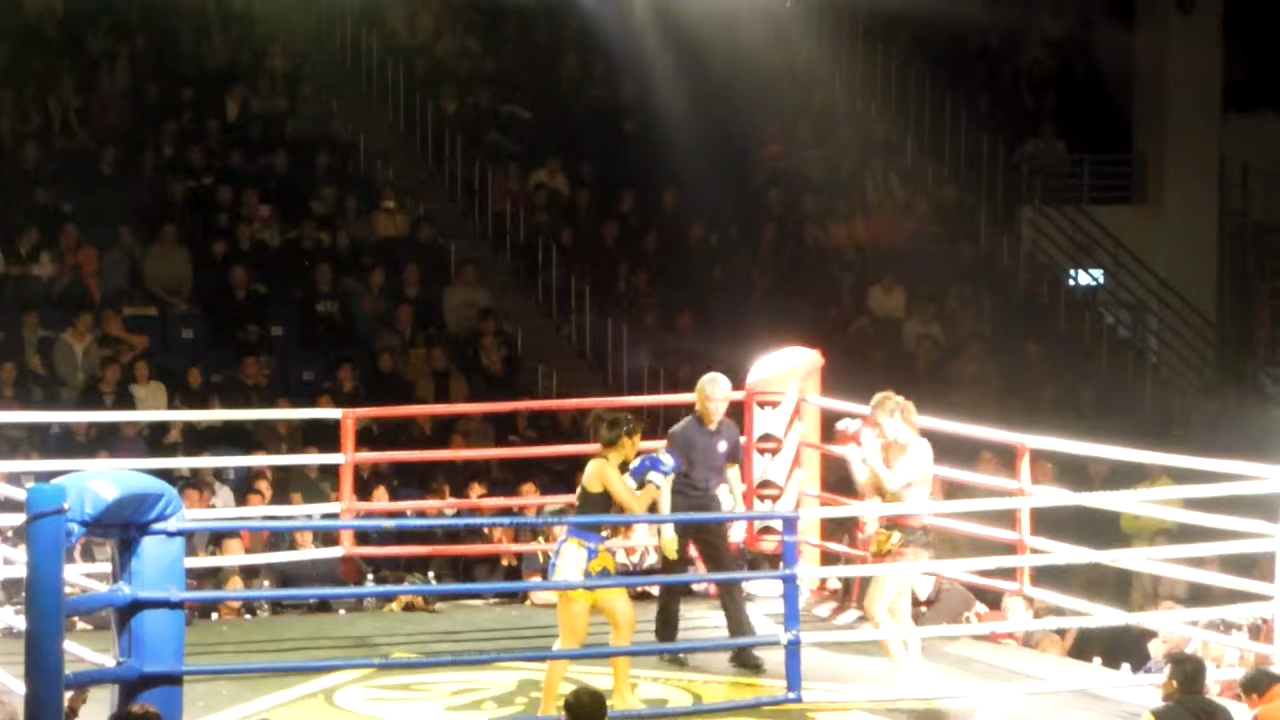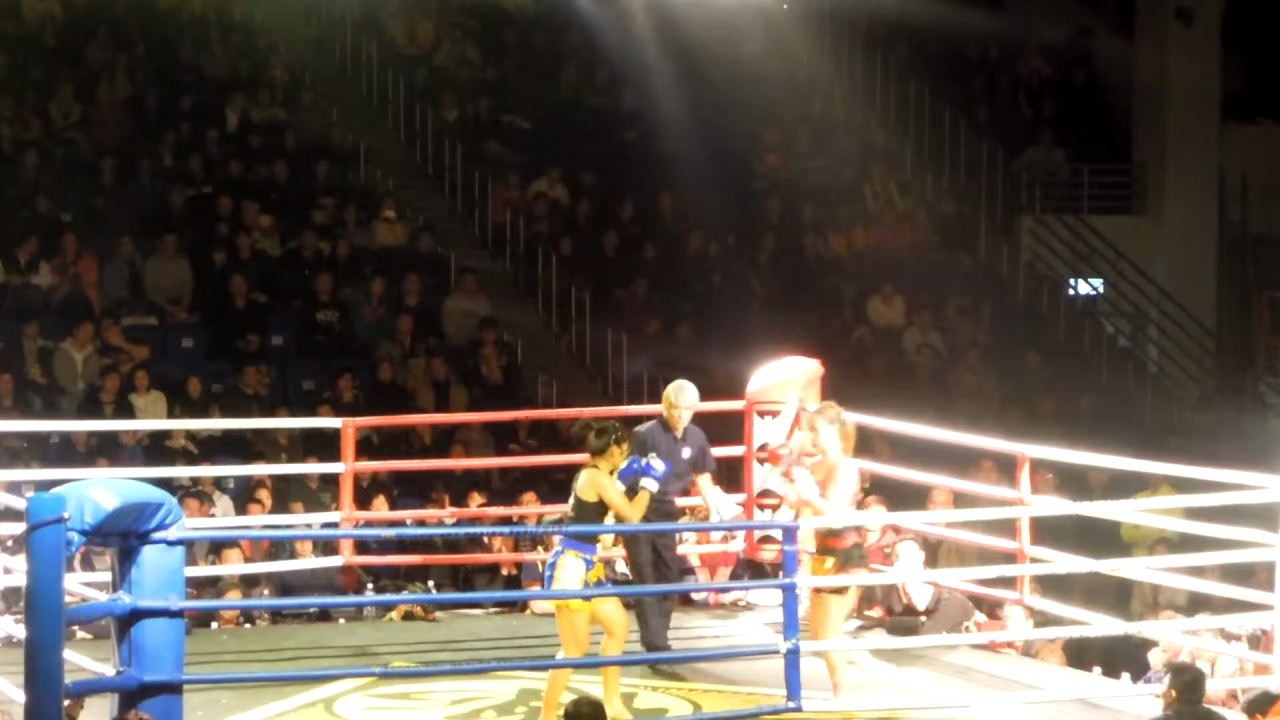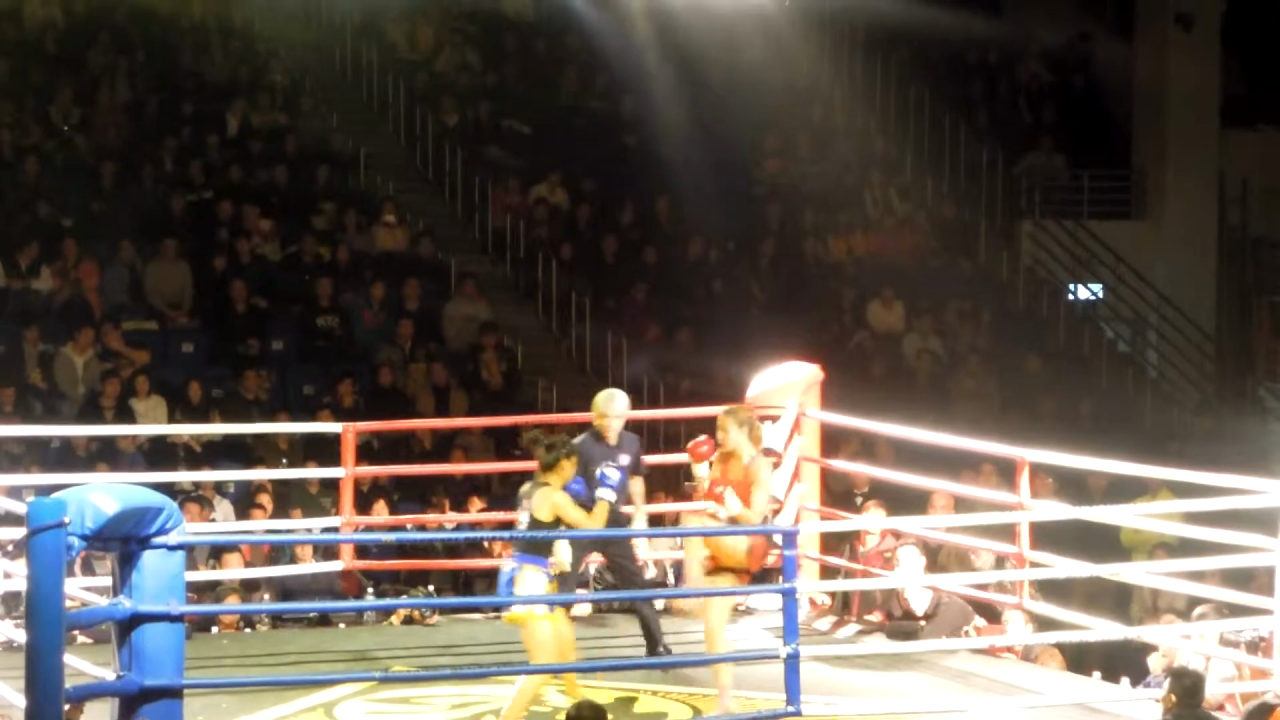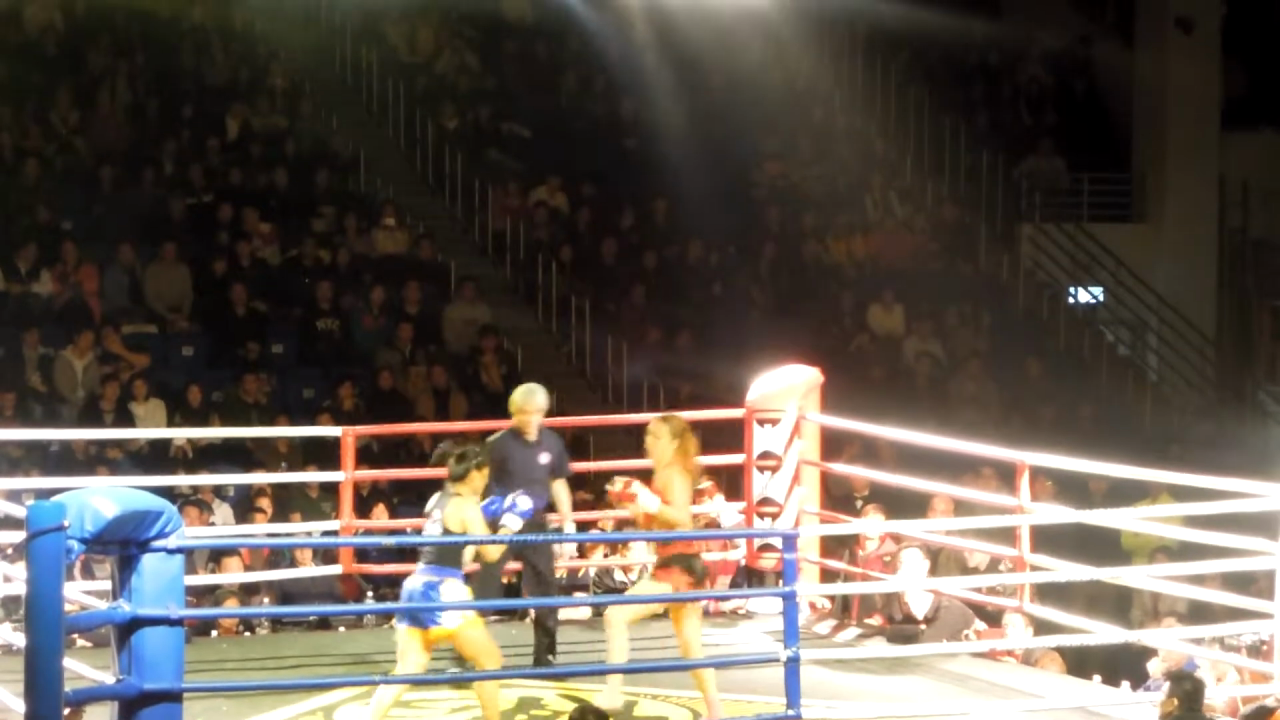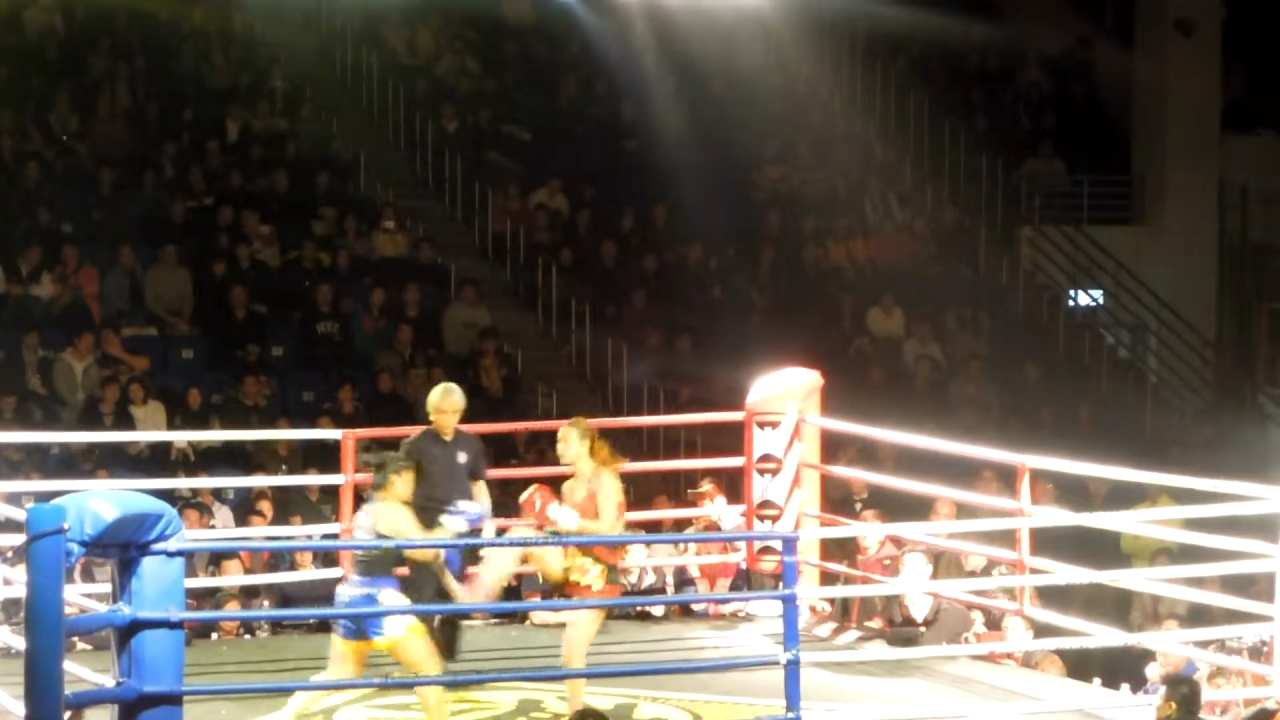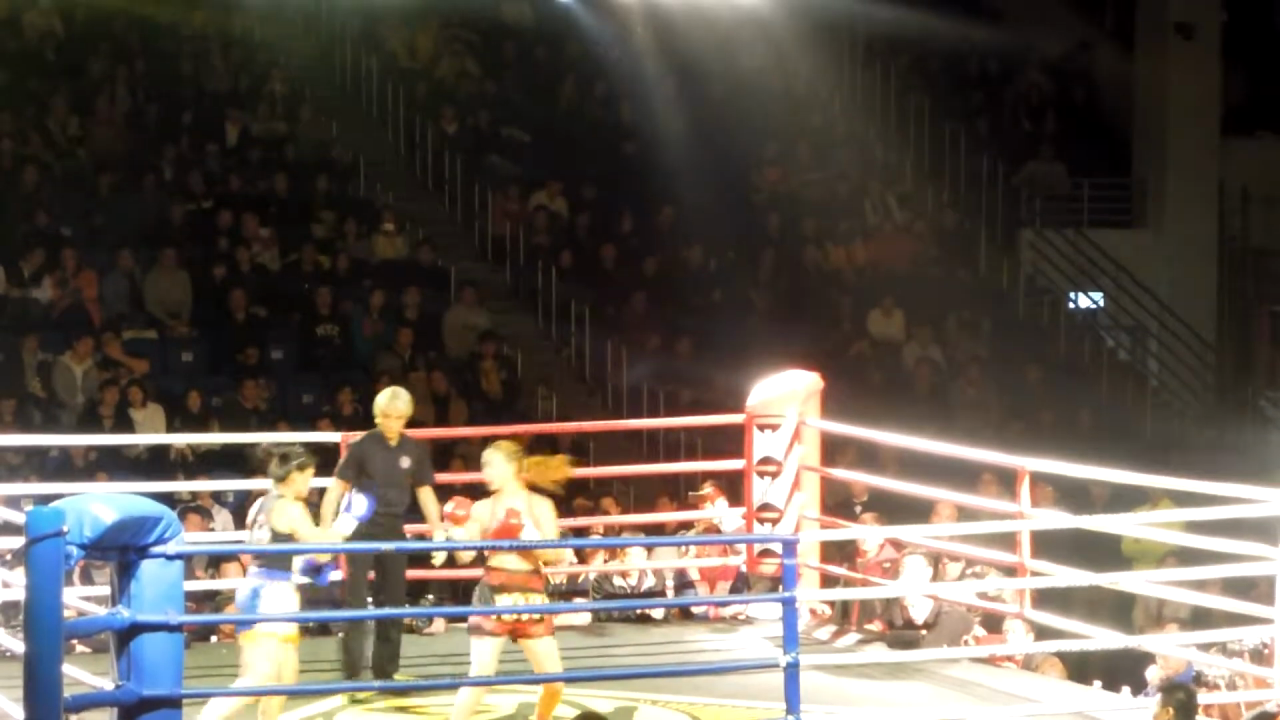
dt=0.4s
person 1, frame 1
left shoulder: (919, 449)
right shoulder: (888, 447)
left elbow: (890, 484)
right elbow: (865, 486)
left wrist: (871, 455)
right wrist: (852, 451)
left hip: (911, 538)
right hip: (890, 535)
left knee: (875, 608)
right knee: (897, 616)
person 1, frame 2
left shoulder: (844, 468)
right shoulder: (818, 464)
left elbow: (827, 511)
right elbow: (799, 505)
left wrist: (807, 489)
right wrist: (795, 477)
left hip: (844, 554)
right hip: (825, 552)
left knee: (825, 633)
right knee: (821, 631)
left ankle: (841, 698)
person 1, frame 3
left shoulder: (760, 466)
right shoulder: (724, 460)
left elbow: (756, 517)
right elbow: (709, 495)
left wrist: (738, 509)
right wrist: (701, 474)
left hip: (749, 545)
right hip: (724, 550)
left knee: (693, 520)
right knee: (713, 628)
left ankle: (692, 585)
right ankle: (725, 703)
person 1, frame 4
left shoulder: (673, 474)
right shoulder: (662, 474)
left elbow: (683, 519)
right elbow: (649, 522)
left wrist: (652, 503)
right wrist: (629, 504)
left hip: (678, 566)
right hip: (679, 565)
left knee: (616, 616)
right knee: (690, 647)
person 1, frame 5
left shoulder: (605, 478)
right shoulder: (570, 486)
left elbow: (608, 529)
left wrist: (569, 521)
right wrist: (543, 518)
left hip: (601, 571)
right hip: (572, 559)
left knee: (572, 655)
right knee: (516, 538)
right ankle: (479, 594)
person 1, frame 6
left shoulder: (540, 505)
right shoulder: (482, 509)
left elbow: (553, 555)
right elbow: (464, 556)
left wrist: (530, 537)
right wrist: (459, 531)
left hip: (532, 598)
right hip: (493, 594)
left knee: (554, 678)
right knee: (478, 679)
person 2, frame 1
left shoulder: (729, 431)
right shoulder: (682, 432)
right elbow: (666, 479)
left wrist: (739, 506)
right wrist: (666, 526)
left hip: (707, 507)
right hip: (679, 507)
left knee: (729, 574)
right knee: (673, 578)
left ankle: (741, 648)
right ankle: (668, 644)
person 2, frame 2
left shoulder: (696, 438)
right shoulder: (645, 435)
left elbow: (701, 477)
left wrist: (715, 512)
left hip: (665, 512)
left knee: (667, 579)
right knee: (645, 581)
left ankle: (661, 648)
right ankle: (655, 651)
person 2, frame 3
left shoulder: (632, 444)
right shoulder: (581, 447)
right elbow: (565, 491)
left wrist: (640, 515)
left hip: (612, 520)
left knee: (636, 582)
right knee: (563, 588)
left ankle: (656, 647)
person 2, frame 4
left shoulder: (553, 443)
right shoulder: (498, 445)
left elbow: (559, 483)
left wrist: (569, 522)
left hip: (535, 525)
left knee: (545, 593)
right knee: (486, 590)
left ankle: (544, 656)
person 2, frame 5
left shoulder: (469, 443)
right shoulder: (417, 445)
left elbow: (478, 485)
left wrist: (488, 525)
right hip: (423, 527)
right knee: (424, 598)
left ankle: (445, 660)
person 2, frame 6
left shoulder: (415, 450)
right shoulder: (361, 447)
left elbow: (425, 492)
right elbow: (337, 488)
left wrist: (439, 533)
right wrist: (325, 530)
left hip: (393, 532)
right hip: (363, 530)
left knee: (392, 604)
right knee: (356, 601)
left ankle: (384, 674)
right ankle: (352, 676)
person 3, frame 1
left shoulder: (604, 466)
right shoulder: (603, 467)
right elbow: (636, 508)
left wrist: (634, 476)
right wrist: (657, 476)
left hip: (594, 553)
right hip: (577, 555)
left knee: (624, 619)
right knee: (572, 639)
left ankle: (622, 694)
right ankle: (546, 709)
person 3, frame 2
left shoulder: (592, 475)
right shoulder: (595, 477)
right elbow: (631, 516)
left wrist: (623, 479)
right wrist: (649, 482)
left hip: (586, 564)
right hip: (572, 565)
left knee: (618, 626)
right knee: (575, 650)
person 3, frame 3
left shoulder: (531, 488)
right shoulder: (553, 497)
right elbow: (590, 526)
right wrist: (606, 492)
left hip: (520, 575)
right hip: (528, 578)
left knee: (564, 644)
right knee: (545, 662)
person 3, frame 4
left shoulder: (437, 500)
right shoulder: (466, 506)
right elbow: (490, 553)
left wrist: (480, 518)
right wrist: (512, 519)
left hip: (415, 588)
right hip: (442, 592)
left knee: (407, 669)
right knee: (490, 661)
person 3, frame 5
left shoulder: (366, 512)
right shoulder: (394, 511)
right elbow: (425, 548)
left wrist: (439, 556)
right wrist: (455, 523)
left hip: (352, 595)
right hip: (380, 598)
left knee: (337, 674)
right knee: (430, 669)
person 3, frame 6
left shoulder: (261, 505)
right shoulder: (292, 506)
right elbow: (320, 551)
left wrist: (300, 562)
left hip: (255, 590)
right hip: (272, 593)
left knee: (287, 673)
right knee: (258, 683)
